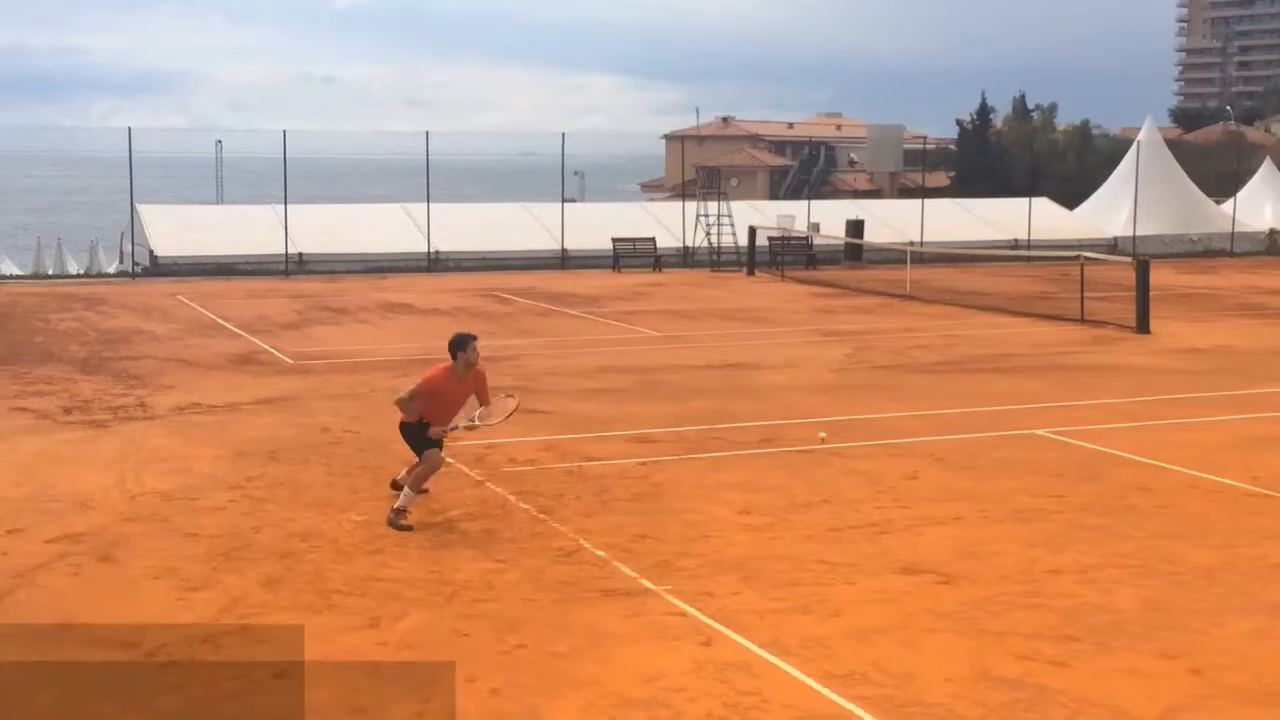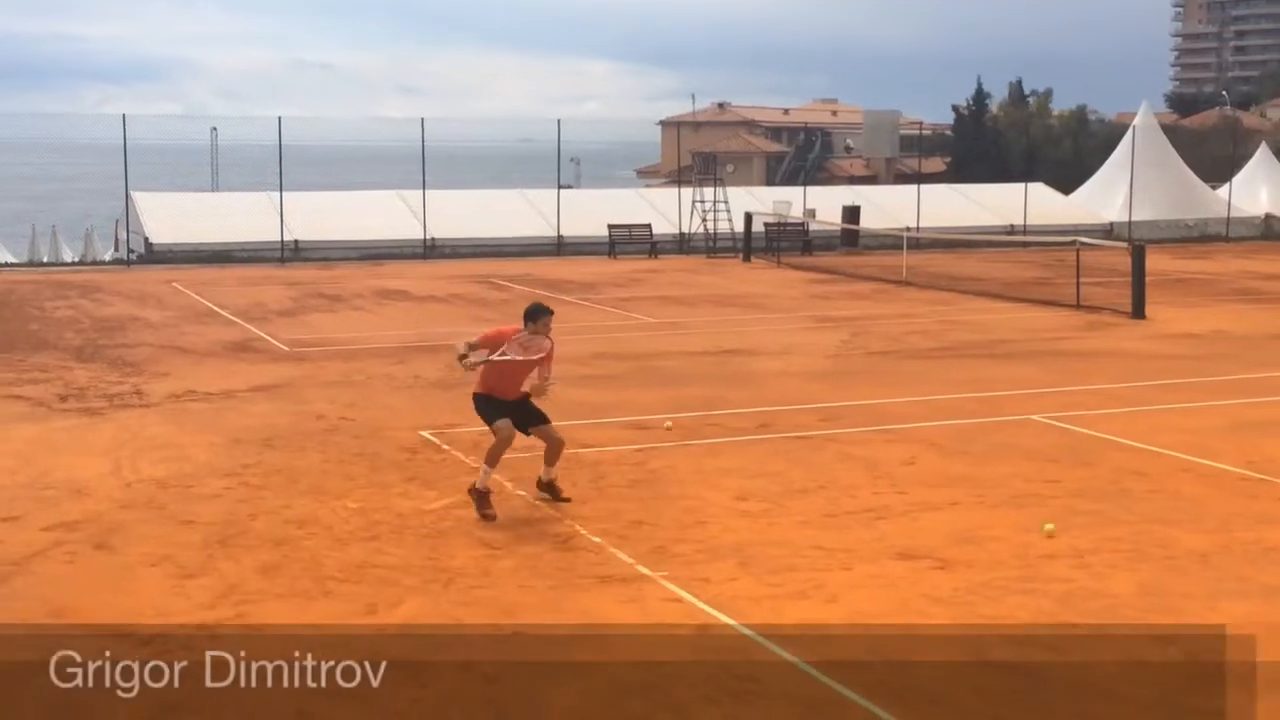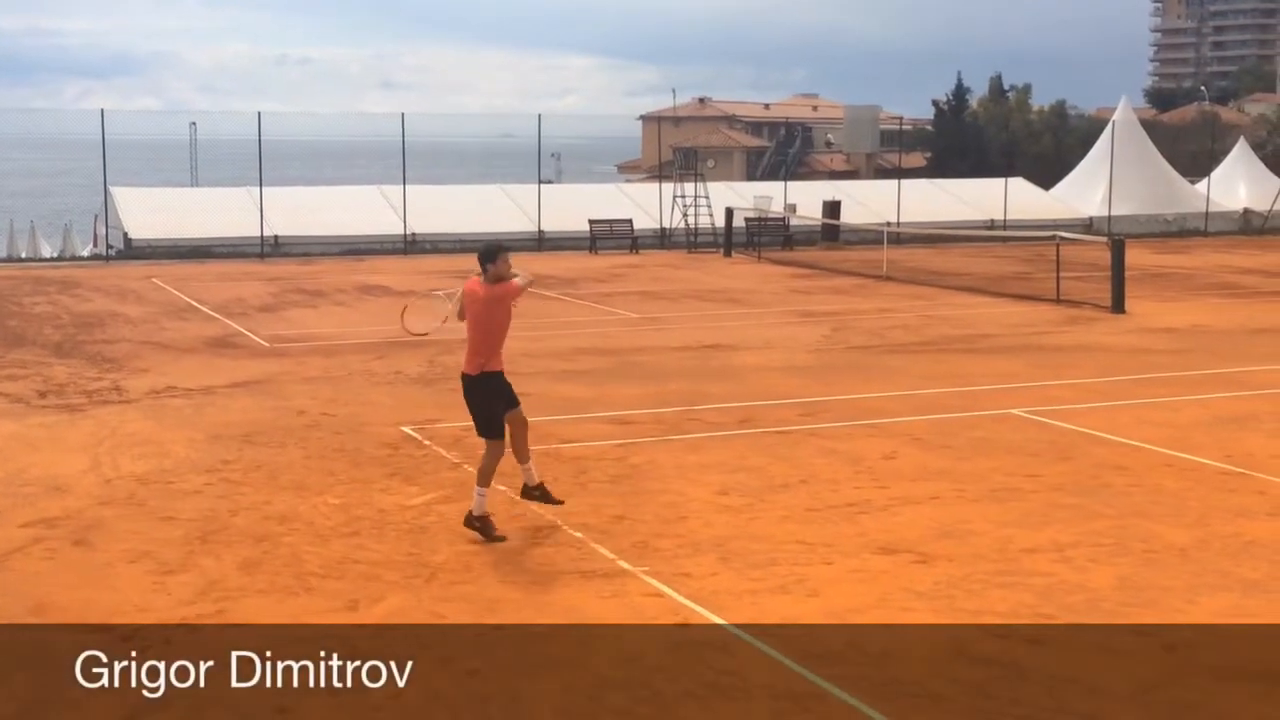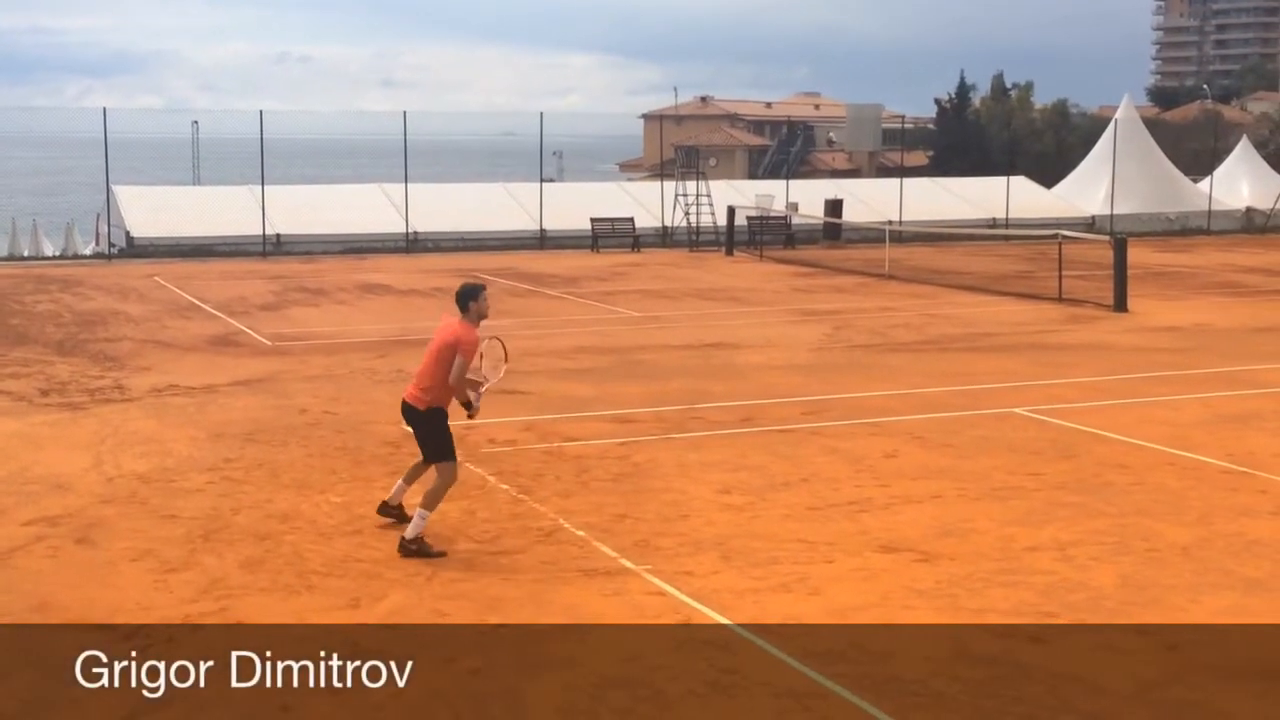
dt=0.7s
person 1, frame 1
left shoulder: (478, 375)
right shoulder: (437, 375)
left elbow: (485, 407)
right elbow: (402, 401)
right wrist: (426, 428)
left hip: (439, 423)
right hip: (415, 423)
left knee: (429, 462)
right knee: (434, 462)
left ankle: (401, 482)
right ankle: (399, 509)
person 1, frame 2
right shoulder: (502, 336)
left elbow: (544, 381)
right elbow: (466, 345)
left wrist: (539, 389)
right wrist: (465, 358)
left hip: (515, 398)
right hip: (487, 396)
left knee: (556, 441)
right knee: (506, 435)
left ankle: (547, 481)
right ankle: (481, 488)
person 1, frame 3
left shoulder: (472, 285)
right shoulder: (500, 293)
left elbow: (461, 315)
right elbow: (524, 282)
right wrist: (509, 277)
left hip: (487, 372)
right hip: (480, 379)
left knee: (520, 423)
right knee: (496, 447)
left ankle: (533, 485)
right ankle: (477, 514)
person 1, frame 4
left shoulder: (451, 325)
right shoulder: (469, 337)
right elbow: (454, 382)
left wrist: (469, 383)
right wrist: (469, 404)
left hip: (413, 402)
right hip: (427, 408)
left knee: (433, 457)
right knee: (447, 474)
left ankle: (392, 503)
right ankle: (412, 538)
